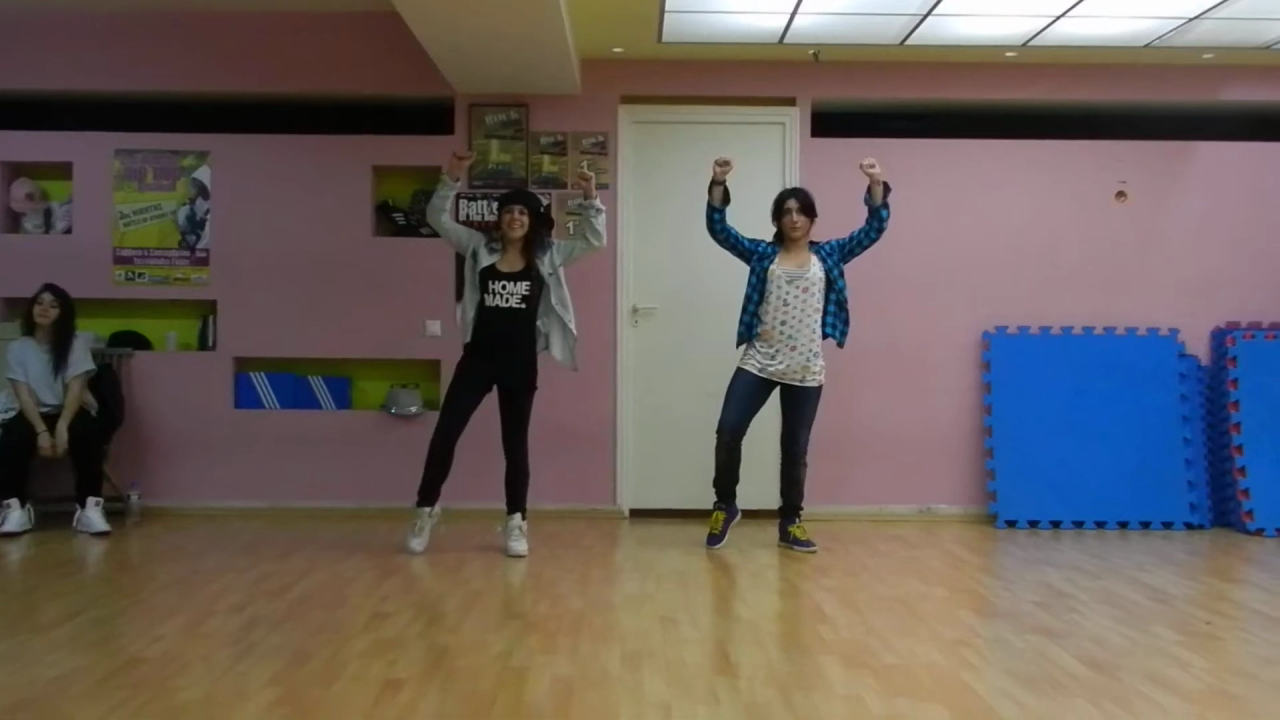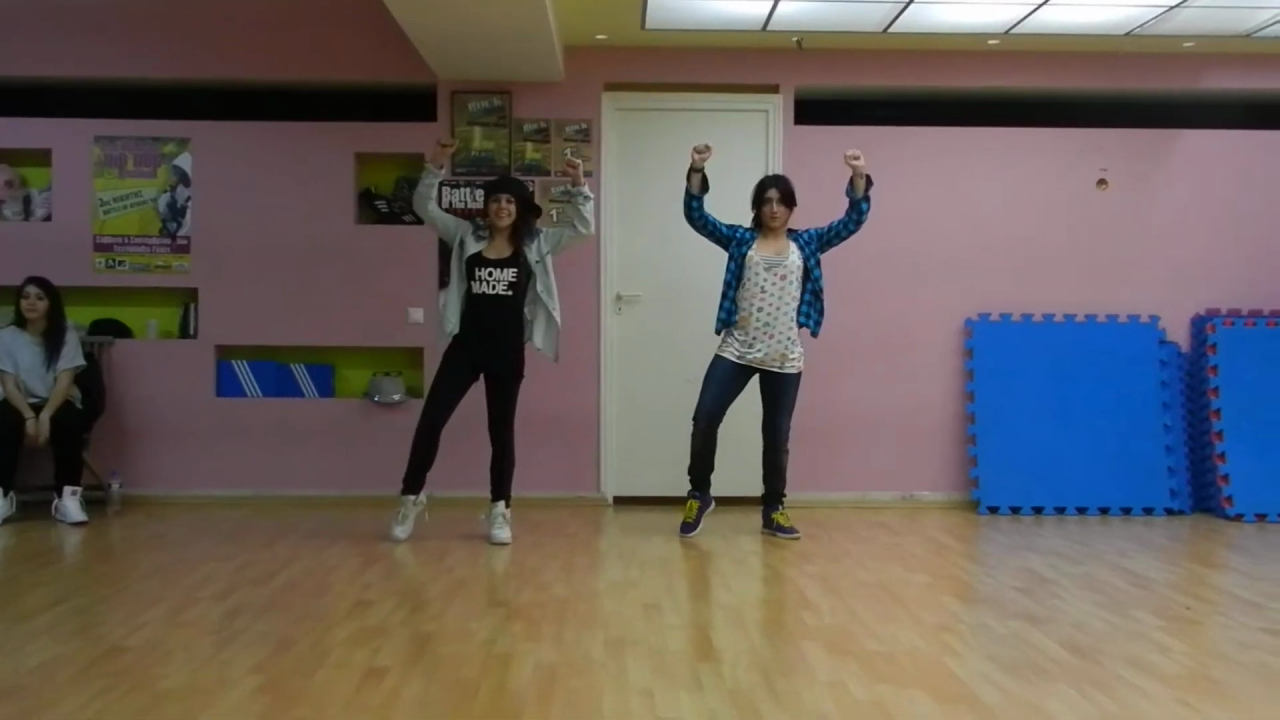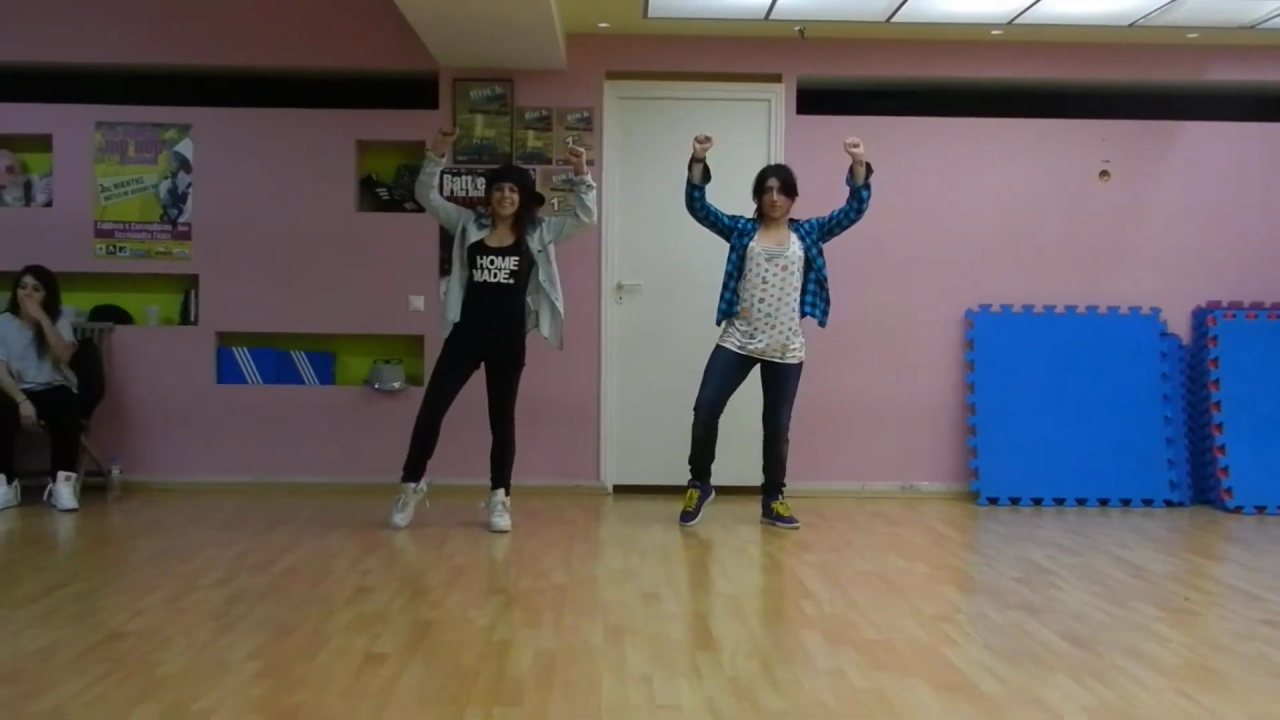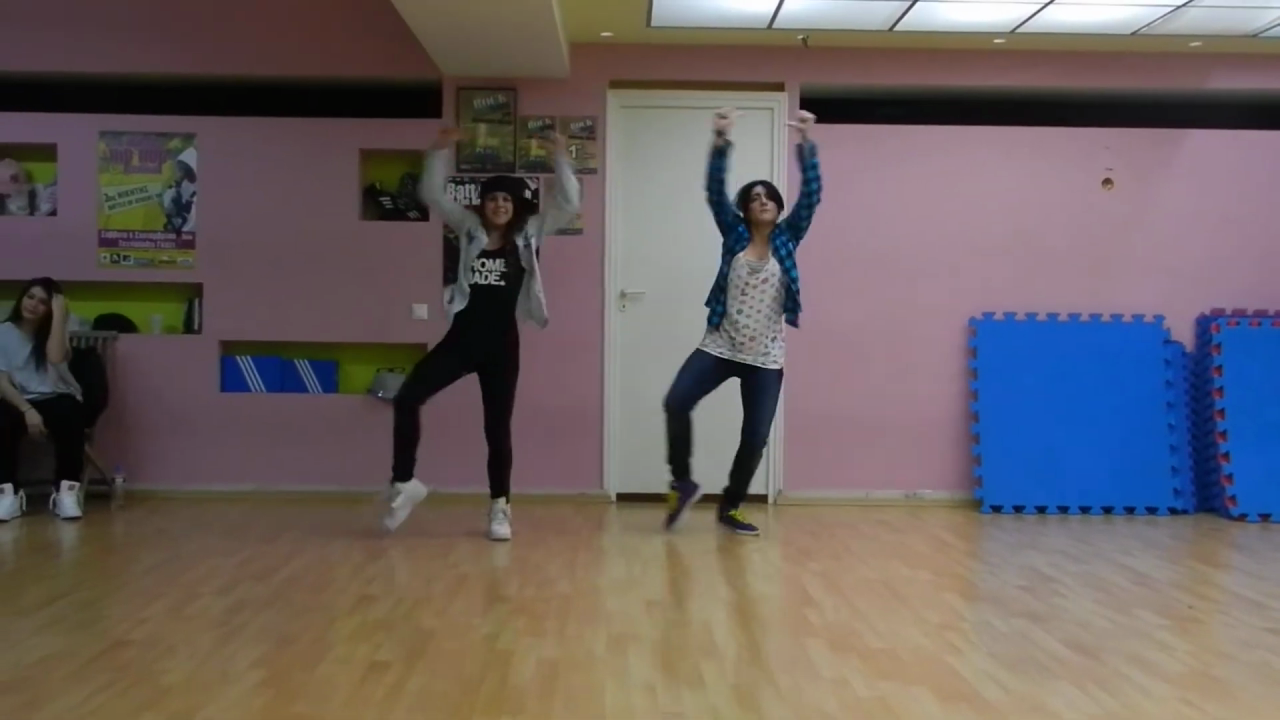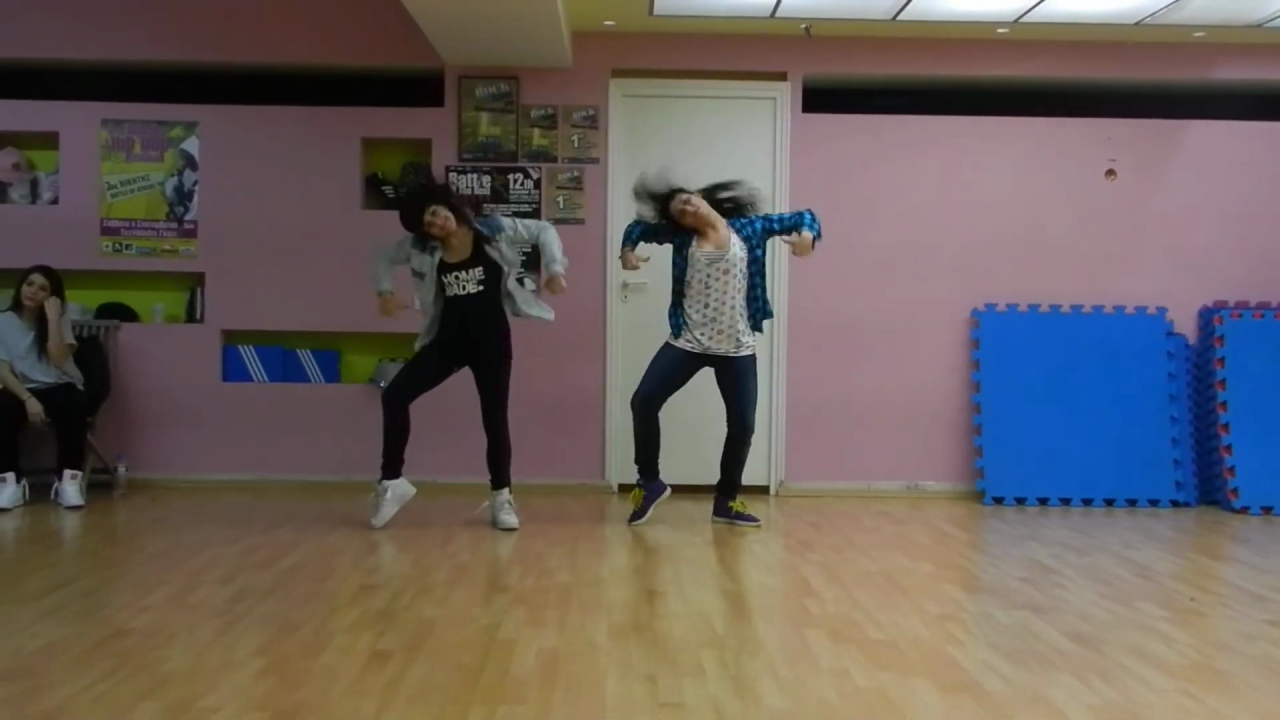
dt=0.7s
person 1, frame 1
left shoulder: (548, 255)
right shoulder: (479, 248)
left elbow: (594, 240)
right elbow: (438, 219)
left wrist: (591, 199)
right wrist: (452, 180)
left hip: (520, 362)
right hip: (478, 357)
left knee: (515, 443)
right knee: (445, 433)
left ankle: (516, 524)
right ankle: (426, 511)
person 1, frame 2
left shoulder: (535, 244)
right shoulder: (466, 236)
left elbow: (582, 226)
right elbow: (425, 207)
left wrist: (578, 186)
right wrist: (435, 168)
left hip: (507, 350)
right hip: (465, 345)
left knee: (501, 431)
right knee: (430, 421)
left ankle: (500, 512)
right ankle: (411, 499)
person 1, frame 3
left shoulder: (538, 232)
right shoulder: (469, 224)
left elbow: (585, 216)
right elbow: (427, 196)
left wrist: (581, 175)
right wrist: (437, 157)
left hip: (508, 339)
right hip: (466, 333)
left knee: (502, 419)
right knee: (431, 408)
left ankle: (499, 499)
right ankle: (411, 486)
person 1, frame 4
left shoulder: (527, 236)
right shoulder: (469, 227)
left elbow: (567, 205)
right elbow: (433, 193)
left wrist: (561, 159)
right wrist: (441, 151)
left hip: (501, 345)
right hip: (461, 338)
left knee: (498, 428)
right knee: (407, 399)
left ankle: (498, 508)
right ankle: (406, 484)
person 1, frame 5
left shoulder: (493, 230)
right shoulder: (421, 245)
left elbow: (543, 231)
right elbow: (386, 255)
left wrist: (554, 268)
right wrist: (384, 290)
left hip: (491, 338)
right hip: (448, 337)
left knee: (495, 419)
right knee: (394, 396)
left ankle: (502, 499)
right ankle: (392, 483)
person 2, frame 1
left shoulder: (829, 255)
right shoulder: (762, 254)
left elbow: (874, 230)
right elbow: (718, 229)
left wrist: (876, 184)
right wrist: (718, 184)
left hip: (806, 370)
right hip: (759, 363)
left knee: (795, 448)
right knee: (728, 431)
left ankle: (790, 523)
right ankle: (725, 506)
person 2, frame 2
left shoulder: (806, 244)
right shoulder: (740, 240)
left elbow: (852, 221)
right elbow: (696, 216)
left wrist: (858, 176)
right wrist: (696, 171)
left hip: (784, 358)
right hip: (737, 351)
left knee: (777, 436)
right knee: (705, 419)
left ankle: (773, 510)
right ankle: (699, 496)
person 2, frame 3
left shoulder: (808, 233)
right shoulder: (741, 230)
left elbow: (854, 210)
right elbow: (697, 207)
left wrist: (858, 164)
right wrist: (698, 161)
left hip: (785, 347)
right hip: (738, 341)
left knee: (777, 426)
right knee: (706, 409)
left ankle: (773, 500)
right ankle: (699, 485)
person 2, frame 4
left shoulder: (787, 238)
right shoulder: (734, 234)
left elbow: (811, 195)
right elbow: (715, 190)
left wrist: (805, 142)
right wrist: (721, 140)
left hip: (765, 359)
right hip: (719, 346)
left knee: (755, 435)
right knee: (676, 403)
left ankle: (731, 506)
right ankle: (683, 483)
person 2, frame 5
left shoulder: (750, 229)
right shoulder: (682, 236)
left elbow: (803, 216)
right elbow: (639, 228)
left wrist: (807, 233)
right wrist: (628, 250)
left hip: (736, 347)
right hip: (688, 342)
left knee: (742, 426)
right knee: (642, 403)
left ankle: (727, 500)
right ankle: (649, 483)
person 3, frame 1
left shoulder: (76, 343)
left elbow: (75, 389)
right elbow: (23, 395)
left wrist: (62, 426)
right wrist: (41, 431)
left hip: (71, 412)
right hip: (35, 414)
left knee: (86, 433)
left ankle: (90, 508)
person 3, frame 2
left shoulder: (66, 336)
left elbow: (64, 382)
left wrist: (45, 415)
right wrist: (29, 416)
left hip: (56, 403)
left knee: (70, 422)
left ankle: (68, 497)
person 3, frame 3
left shoulder: (59, 321)
left elbow: (64, 355)
left wrist: (42, 318)
right wrist: (22, 401)
left hip: (53, 390)
left knee: (68, 409)
left ankle: (63, 483)
person 3, frame 4
left shoulder: (55, 330)
left elbow: (56, 358)
left wrist: (59, 315)
right wrist: (27, 410)
left hip: (57, 399)
left knee: (72, 415)
left ankle: (67, 491)
person 3, frame 5
left shoulder: (60, 320)
left elbow: (59, 359)
left wrist: (52, 317)
right wrist: (28, 399)
left hip: (58, 389)
right hip: (21, 390)
left knee: (75, 404)
left ankle: (69, 480)
